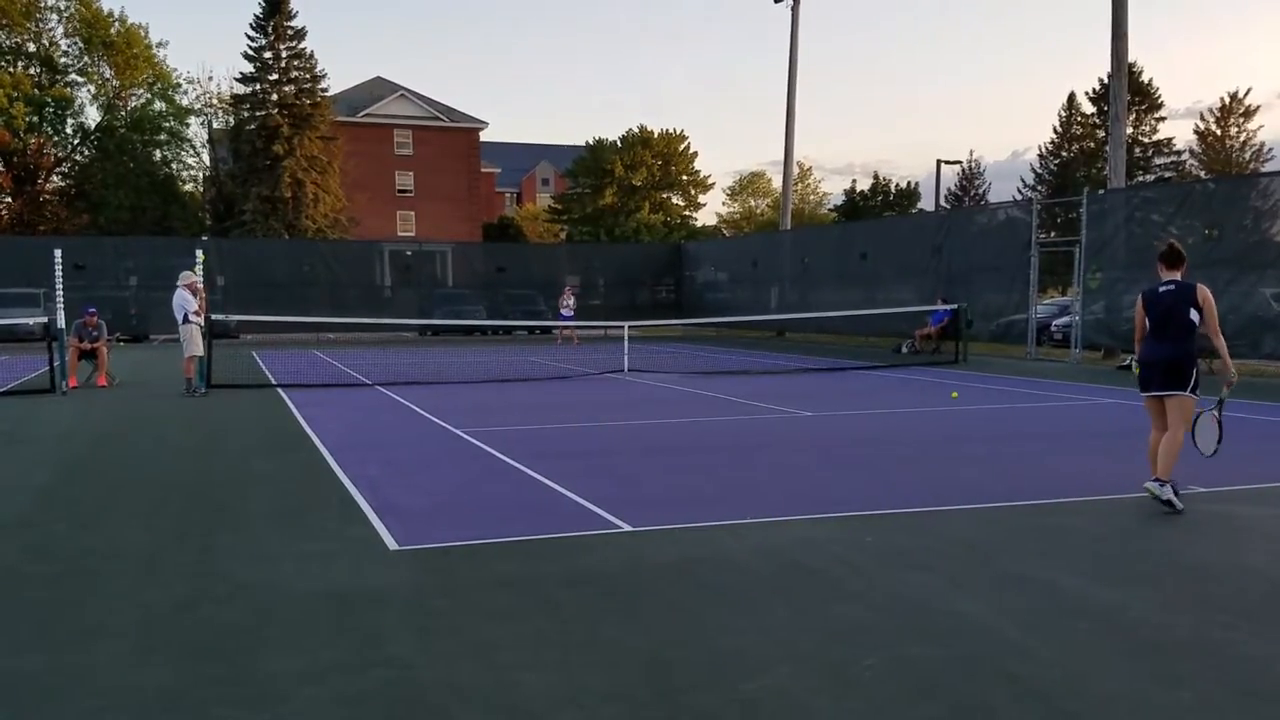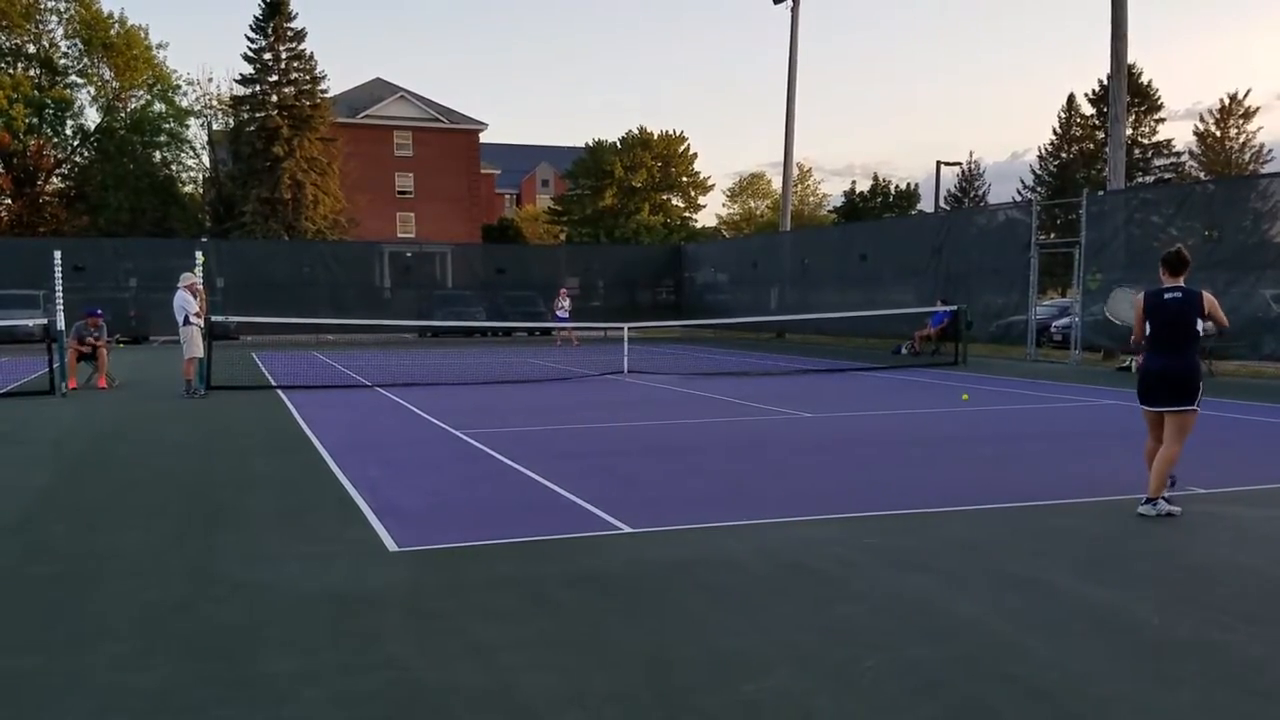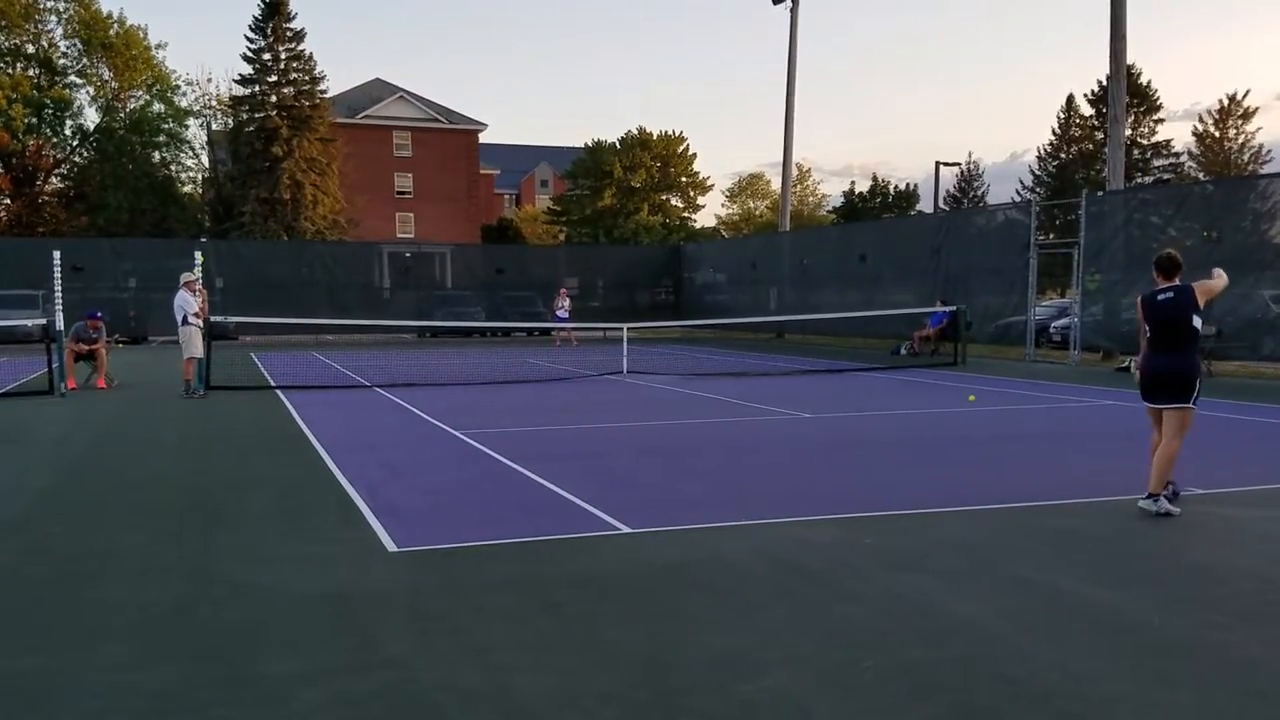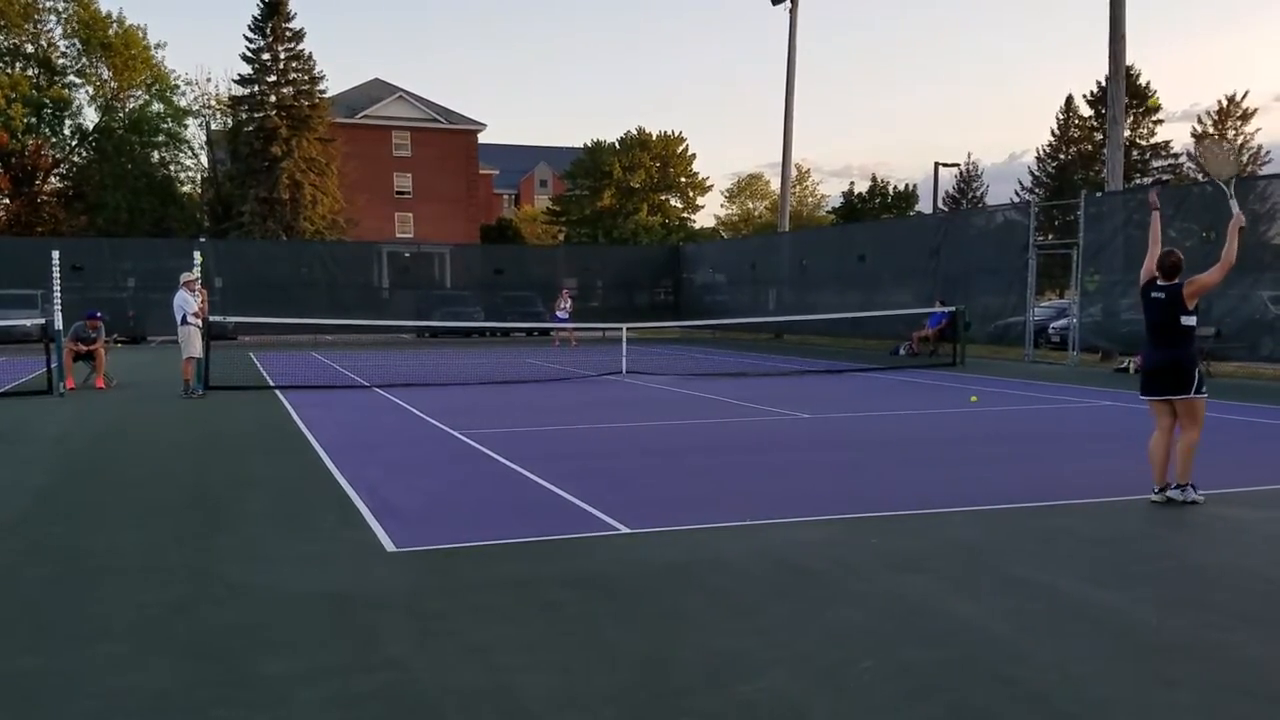
dt=0.5s
person 1, frame 1
left shoulder: (1145, 297)
right shoulder: (1199, 292)
right elbow: (1215, 334)
left wrist: (1141, 363)
right wrist: (1229, 367)
left hip: (1150, 363)
right hip: (1180, 365)
left knee: (1158, 429)
right knee: (1176, 429)
left ankle: (1160, 480)
right ankle: (1161, 482)
person 1, frame 2
left shoulder: (1144, 299)
right shoulder: (1203, 299)
right elbow: (1223, 325)
left wrist: (1140, 342)
left hip: (1151, 374)
right hip: (1184, 376)
left knee: (1155, 438)
right knee: (1173, 443)
left ankle: (1157, 481)
right ankle: (1152, 500)
person 1, frame 3
left shoulder: (1145, 301)
right shoulder: (1195, 291)
right elbow: (1222, 281)
right wrist: (1216, 273)
left hip: (1153, 373)
right hip: (1182, 373)
left knee: (1160, 433)
right knee: (1172, 440)
left ankle: (1162, 486)
right ankle: (1153, 495)
person 1, frame 4
left shoulder: (1148, 286)
right shoulder: (1187, 291)
left elbow: (1153, 248)
right elbow: (1225, 264)
left wrist: (1155, 209)
right wrist: (1234, 227)
left hip: (1152, 366)
right hip: (1182, 368)
left knee: (1163, 428)
right knee: (1191, 428)
left ankle: (1159, 488)
right ankle: (1182, 487)
